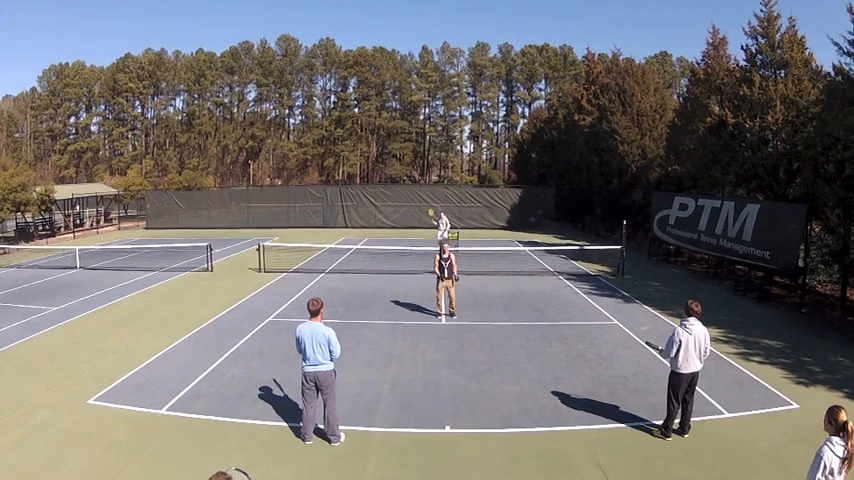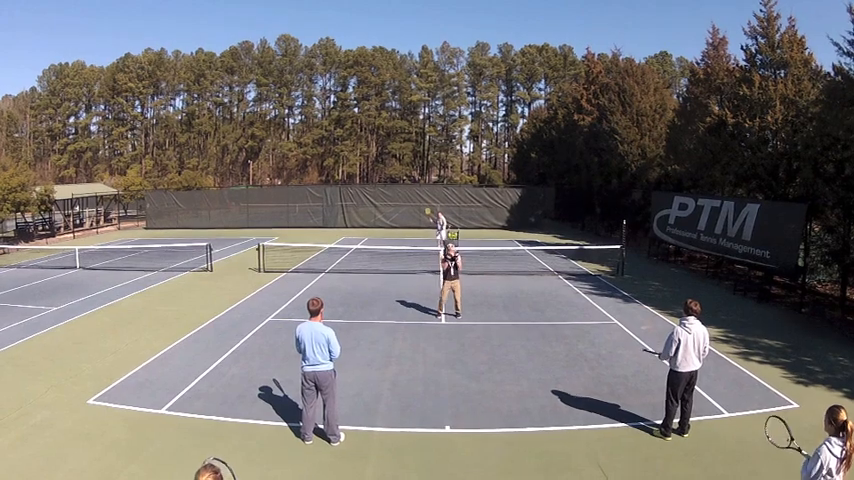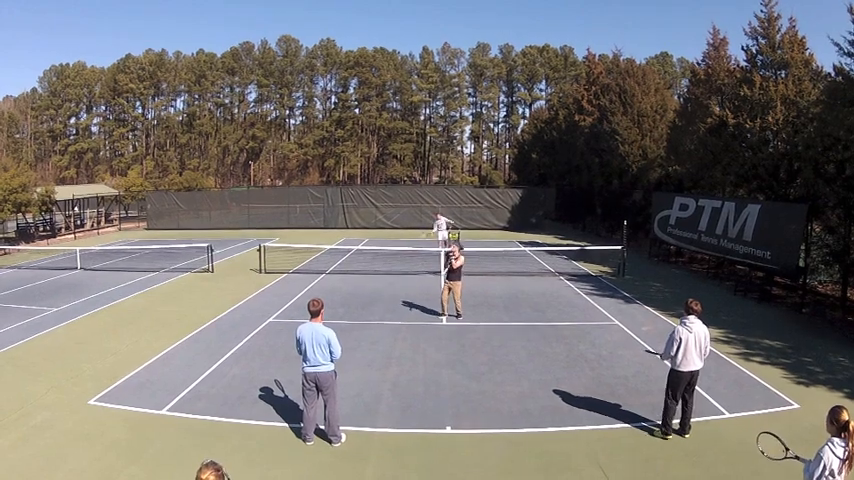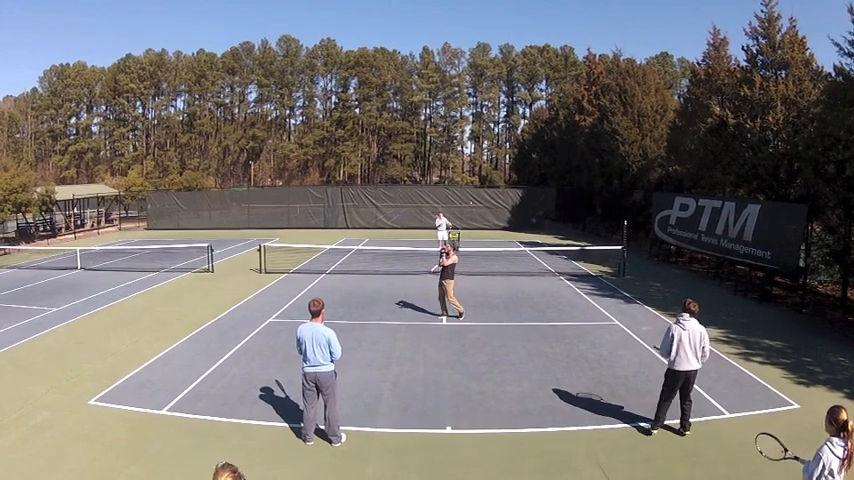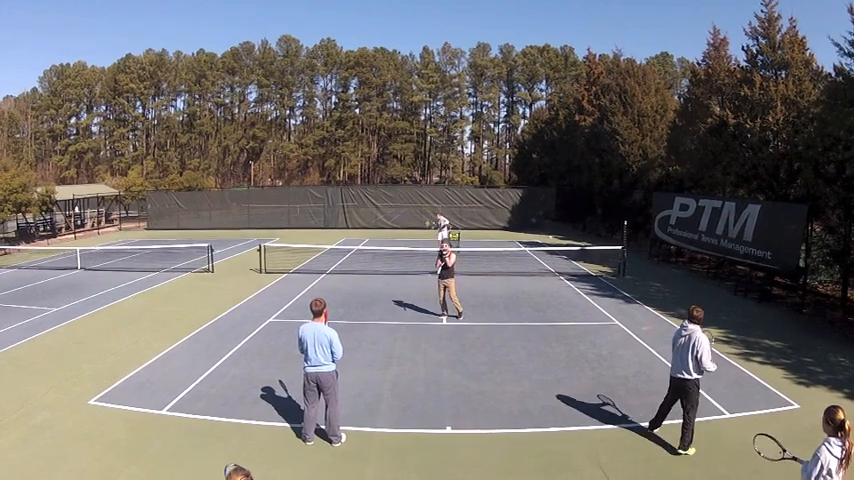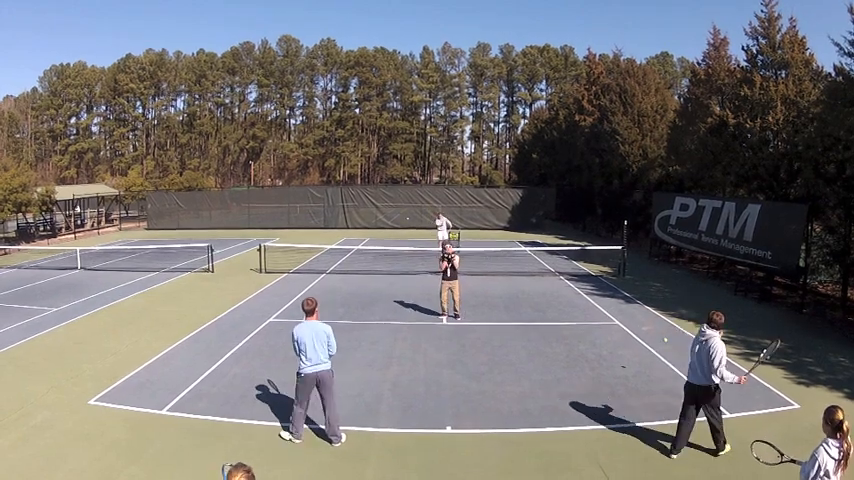
dt=0.5s
person 1, frame 1
left shoulder: (300, 329)
right shoulder: (328, 331)
left elbow: (299, 350)
right elbow: (336, 354)
left hip: (308, 371)
right hip: (325, 372)
left knee: (308, 405)
right knee: (330, 405)
left ankle: (307, 435)
right ankle: (334, 437)
person 1, frame 2
left shoulder: (300, 329)
right shoulder: (327, 331)
left elbow: (299, 350)
right elbow: (335, 354)
left hip: (307, 371)
right hip: (325, 372)
left knee: (308, 405)
right knee: (330, 405)
left ankle: (307, 435)
right ankle: (334, 437)
person 1, frame 3
left shoulder: (301, 330)
right shoulder: (328, 332)
left elbow: (299, 351)
right elbow: (336, 355)
left hip: (308, 372)
right hip: (326, 372)
left knee: (308, 405)
right knee: (331, 406)
left ankle: (308, 436)
right ankle: (335, 437)
person 1, frame 4
left shoulder: (301, 330)
right shoulder: (328, 332)
left elbow: (300, 351)
right elbow: (336, 356)
left hip: (308, 372)
right hip: (326, 373)
left knee: (309, 406)
right knee: (331, 406)
left ankle: (308, 436)
right ankle: (335, 438)
person 1, frame 5
left shoulder: (303, 329)
right shoulder: (330, 332)
left elbow: (302, 350)
right elbow: (338, 356)
left hip: (309, 372)
right hip: (327, 373)
left knee: (310, 406)
right knee: (332, 406)
left ankle: (308, 436)
right ankle: (335, 437)
person 1, frame 6
left shoulder: (297, 330)
right shoulder: (326, 328)
left elbow: (296, 351)
right elbow: (332, 351)
left hip: (305, 373)
right hip: (324, 371)
left knee: (300, 405)
right knee: (330, 405)
left ankle: (295, 434)
right ankle: (335, 437)
person 2, frame 1
left shoulder: (680, 331)
right shoulder: (704, 331)
left elbow: (669, 353)
right elbow: (706, 353)
left wrist: (661, 352)
left hip: (680, 372)
right hip: (695, 372)
left knee: (674, 402)
right knee: (688, 401)
left ankle: (666, 431)
right ankle: (684, 429)
person 2, frame 2
left shoulder: (678, 330)
right shoulder: (703, 330)
left elbow: (669, 352)
right elbow: (705, 352)
left wrist: (661, 356)
left hip: (679, 371)
right hip: (694, 370)
left knee: (672, 401)
right knee: (687, 400)
left ankle: (666, 431)
right ankle: (684, 429)
person 2, frame 3
left shoulder: (680, 329)
right shoulder: (704, 329)
left elbow: (670, 351)
right elbow: (706, 351)
left wrist: (663, 356)
left hip: (679, 370)
right hip: (695, 370)
left knee: (671, 400)
right knee: (688, 400)
left ankle: (666, 430)
right ankle: (685, 429)
person 2, frame 4
left shoulder: (673, 328)
right shoulder: (701, 330)
left elbow: (663, 351)
right elbow: (705, 353)
left wrist: (672, 356)
left hip: (675, 369)
right hip: (692, 370)
left knee: (665, 398)
right knee: (686, 399)
left ankle: (656, 425)
right ankle: (685, 427)
person 2, frame 5
left shoulder: (678, 333)
right shoulder: (700, 338)
right elbow: (705, 364)
right wrist: (713, 366)
left hip: (675, 376)
right hip: (690, 380)
left knee: (667, 402)
right knee: (689, 413)
left ankle: (654, 425)
right ankle: (684, 446)
person 2, frame 6
left shoulder: (698, 338)
right shoulder: (718, 344)
right elbow: (719, 371)
right wrist: (736, 379)
left hip: (692, 384)
right hip: (708, 387)
left knee: (686, 418)
right knee: (715, 419)
left ankle: (675, 449)
right ankle: (721, 446)
